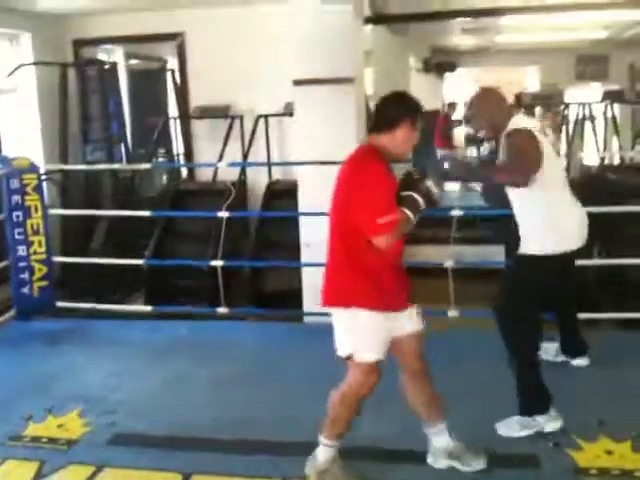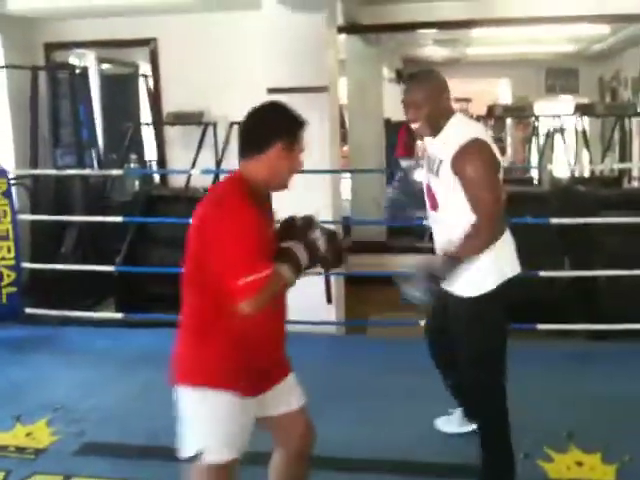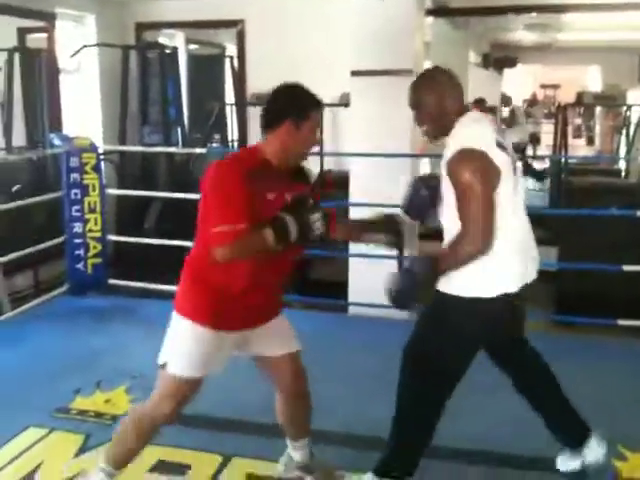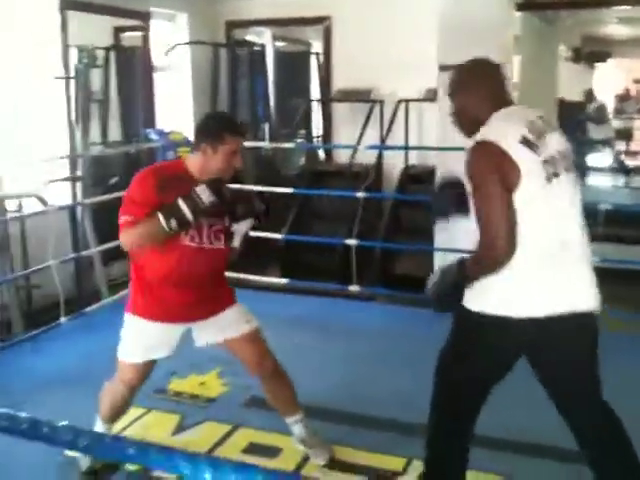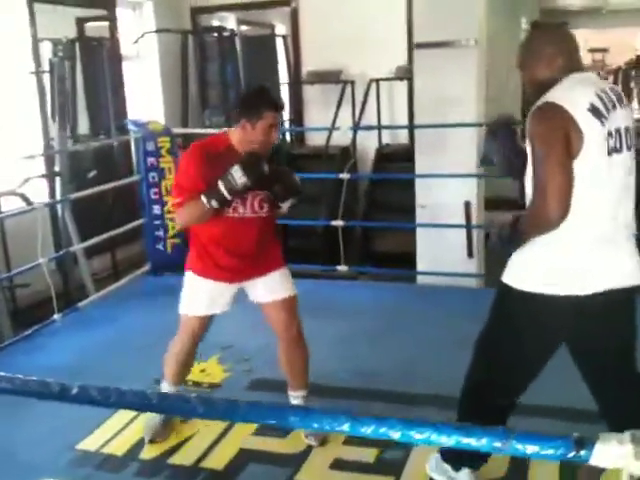
dt=1s
person 1, frame 1
left shoulder: (518, 134)
right shoulder: (522, 129)
left elbow: (520, 177)
left wrist: (468, 170)
left hip: (549, 241)
right hip: (566, 230)
left knee: (512, 314)
right knee: (557, 292)
left ankle: (537, 411)
right ankle: (573, 349)
person 1, frame 2
left shoulder: (469, 147)
right shoulder: (438, 142)
left elbow: (491, 223)
left wrist: (443, 265)
left hip: (482, 280)
right hip: (457, 274)
left knee: (481, 372)
right knee: (440, 341)
right ankle: (472, 412)
person 1, frame 3
left shoulder: (465, 155)
right shoulder: (482, 130)
left elbow: (475, 240)
right wrist: (437, 199)
left hip: (479, 285)
right hip: (511, 274)
left knee: (423, 366)
right knee: (512, 351)
right ankle: (580, 441)
person 1, frame 4
left shoulder: (488, 149)
right shoulder: (549, 132)
left elbow: (499, 245)
left wrist: (461, 274)
right wrist: (479, 194)
left hip: (506, 302)
right hip: (573, 298)
left knee: (453, 399)
right knee: (588, 410)
person 1, frame 5
left shoulder: (552, 112)
left elbow: (551, 209)
left wrist: (513, 231)
right wrist: (523, 161)
left hip: (551, 278)
left knee: (495, 372)
person 2, frame 1
left shoulder: (376, 165)
right shoulder: (364, 169)
right elbow: (384, 236)
left wrist: (408, 193)
right wrist: (415, 200)
left hip: (387, 287)
right hip: (358, 293)
left knee: (414, 361)
right knee: (362, 379)
left ankle: (442, 445)
person 2, frame 2
left shoulder: (249, 200)
right shoulder: (229, 208)
right elbow: (252, 299)
left wrist: (290, 244)
right wrist: (296, 254)
left hip: (261, 361)
right hip: (215, 371)
left knee: (298, 437)
person 2, frame 3
left shoulder: (296, 176)
right shoulder: (229, 173)
left elbow: (321, 227)
right elbow: (226, 250)
right wrist: (287, 229)
left hip: (262, 310)
right hip: (208, 309)
left knee: (293, 382)
right knee: (167, 403)
person 2, frame 4
left shoulder: (225, 193)
right shoulder: (153, 180)
left elbow: (228, 250)
right elbow: (130, 240)
left wrist: (243, 222)
right wrist: (187, 207)
left hip: (213, 301)
right hip: (153, 305)
left knee: (265, 365)
right knee: (128, 380)
left ankle: (302, 432)
right ankle: (98, 435)
person 2, frame 5
left shoulder: (269, 158)
right shoulder: (201, 155)
left elbow: (282, 209)
right elbow: (181, 215)
left wrist: (286, 192)
right wrist: (226, 188)
left hip: (264, 261)
right hip: (209, 265)
left knee: (291, 330)
right knee: (187, 337)
left ankle: (298, 407)
